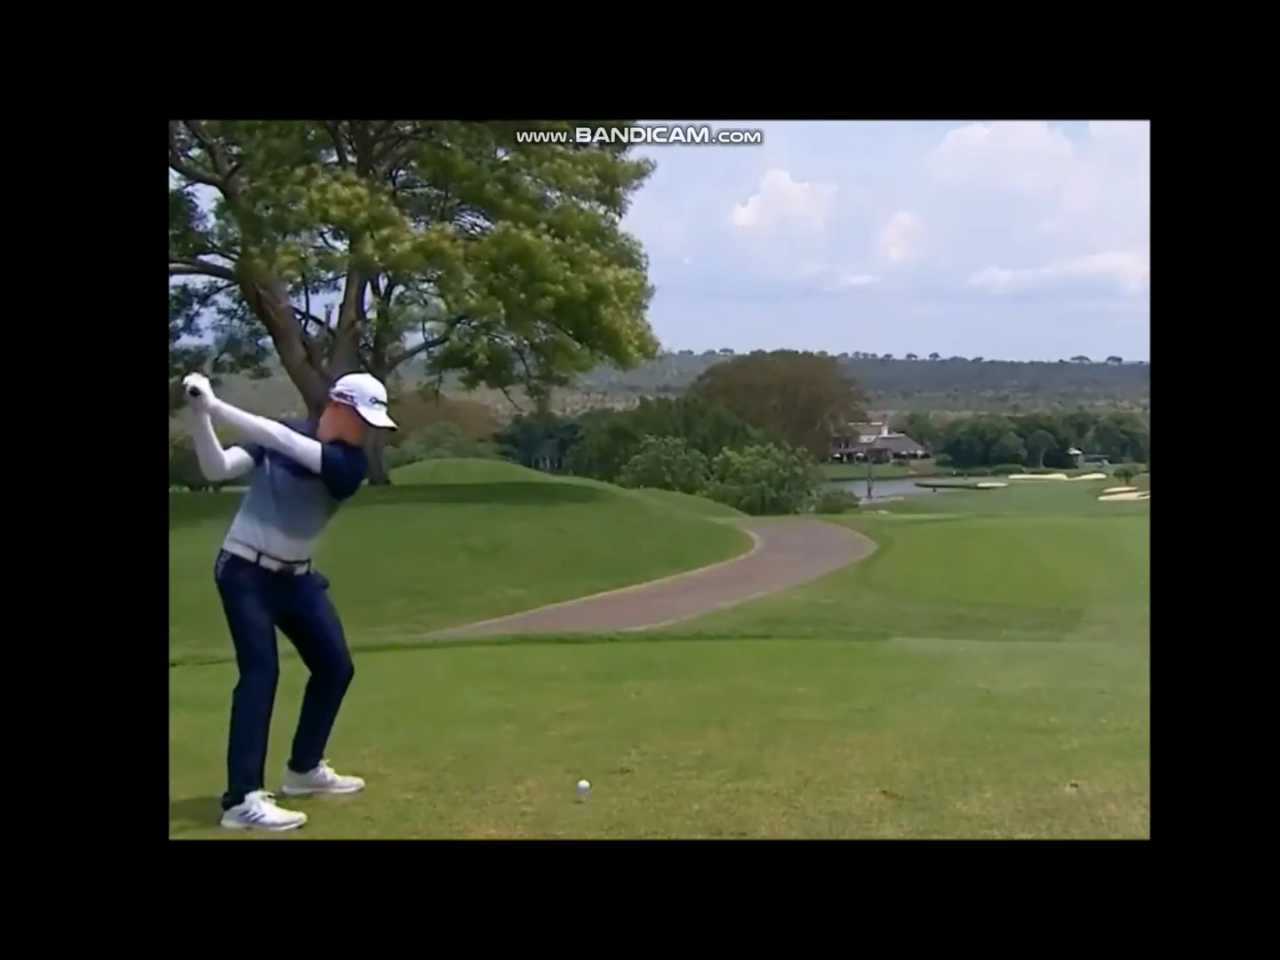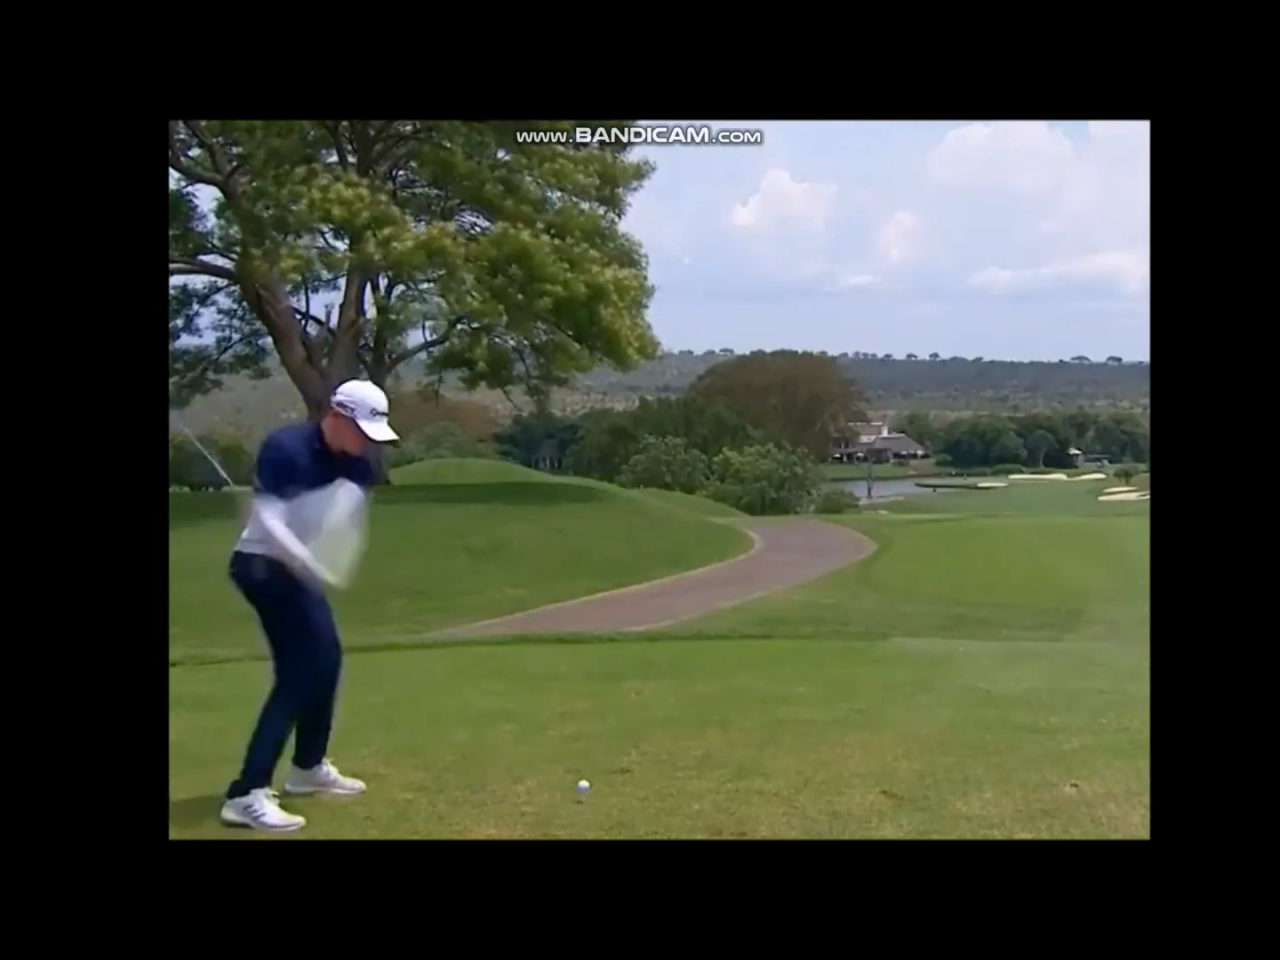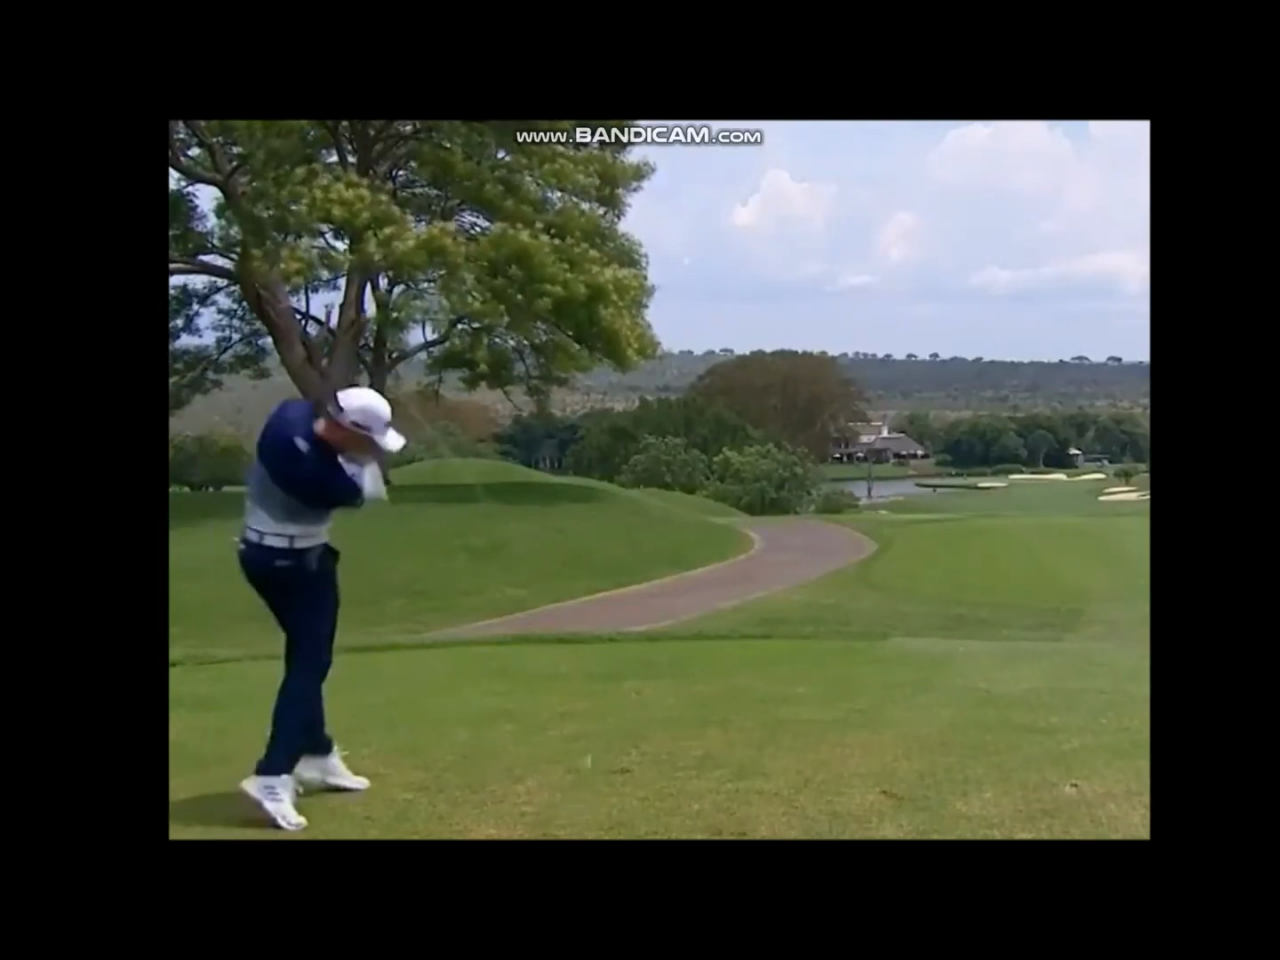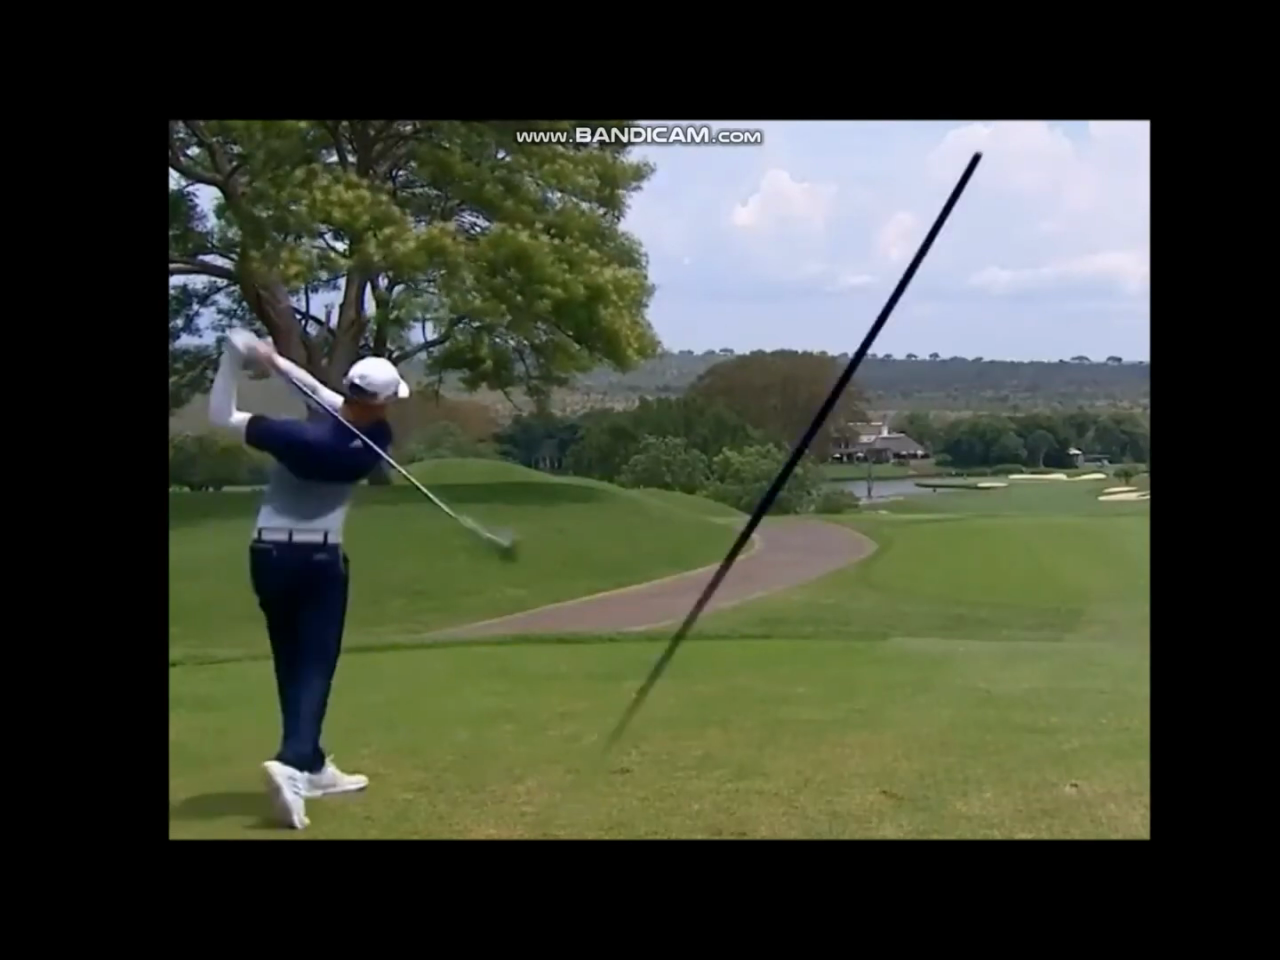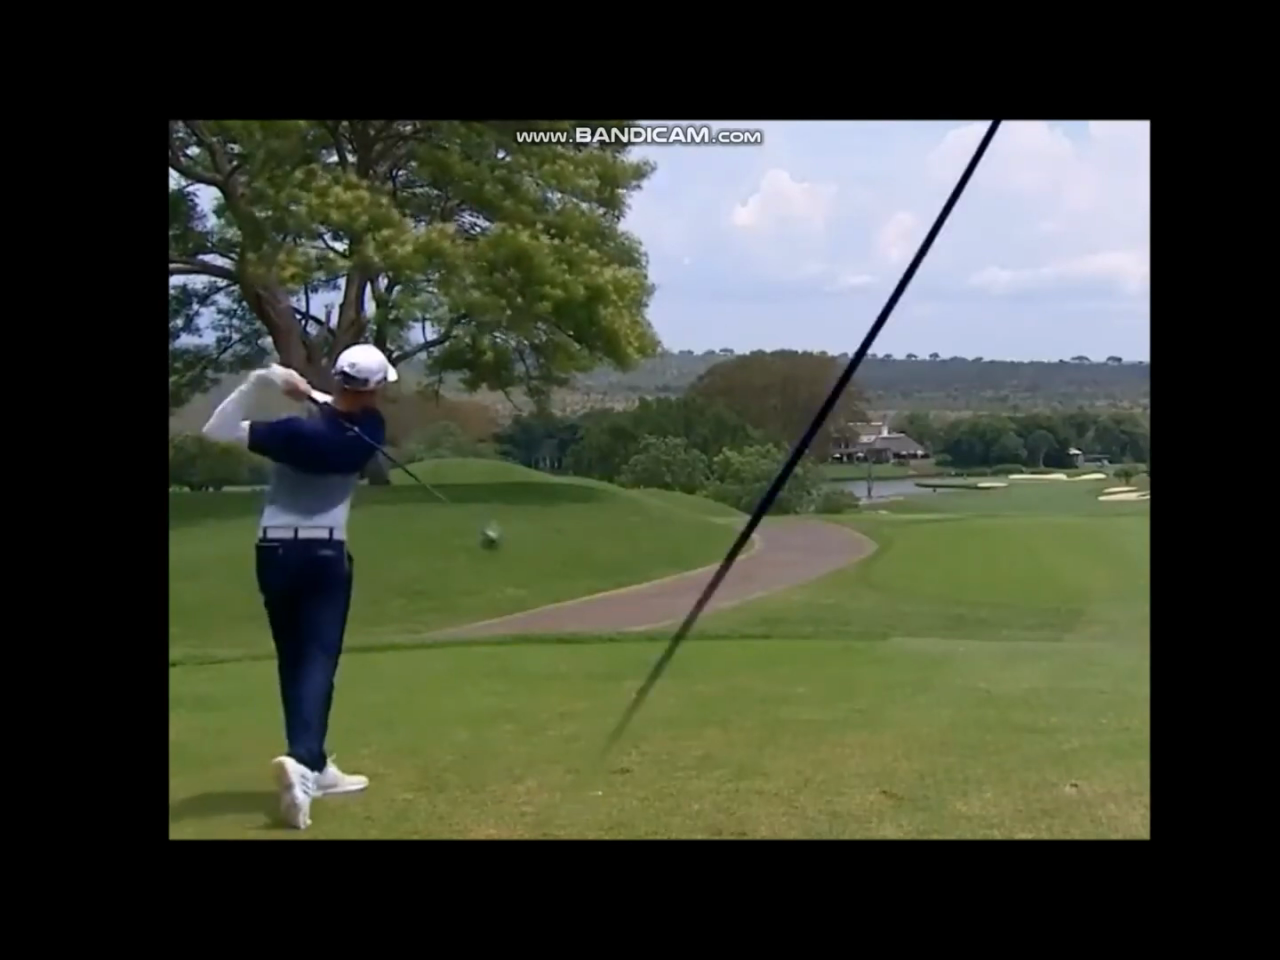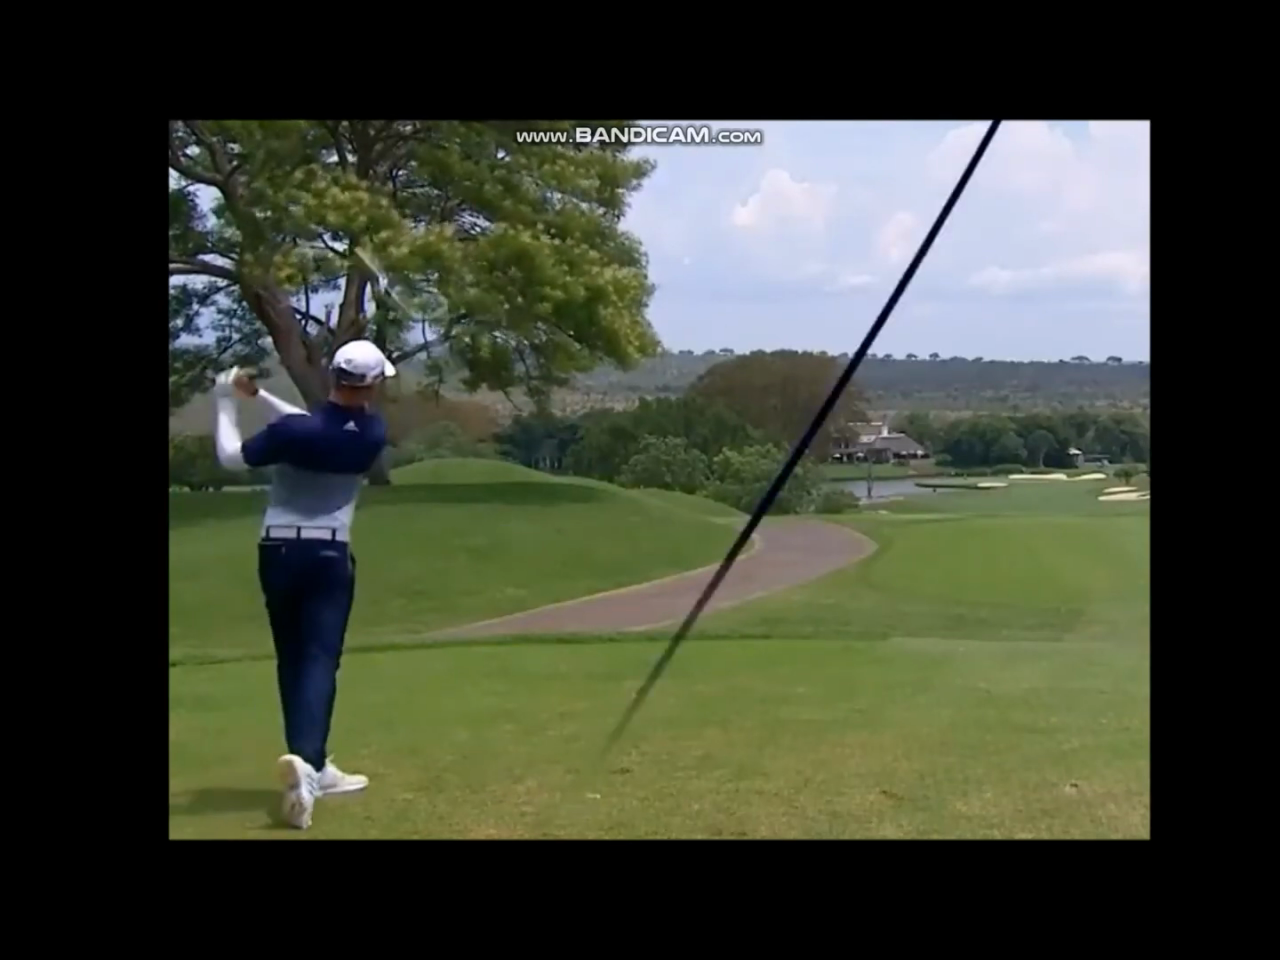
dt=0.2s
person 1, frame 1
left shoulder: (351, 463)
right shoulder: (275, 437)
left elbow: (284, 442)
right elbow: (218, 468)
left wrist: (214, 406)
right wrist: (201, 413)
left hip: (296, 575)
right hip: (245, 571)
left knee: (335, 666)
right knee: (260, 673)
left ankle: (305, 768)
right ankle: (242, 799)
person 1, frame 2
left shoulder: (356, 463)
right shoulder: (284, 448)
right elbow: (267, 519)
left wrist: (312, 565)
right wrist: (304, 561)
left hip: (296, 570)
right hip: (265, 568)
left knee: (322, 662)
right knee: (299, 669)
left ankle: (307, 766)
right ankle: (247, 795)
person 1, frame 3
left shoulder: (284, 421)
right shoulder: (339, 478)
right elbow: (368, 490)
left hip: (257, 556)
right hip: (300, 562)
left knee: (304, 659)
right knee: (308, 664)
left ankle: (315, 756)
right ankle: (272, 779)
person 1, frame 4
left shoulder: (300, 438)
right shoulder: (375, 442)
left elbow: (221, 416)
right elbow: (348, 412)
left wrist: (235, 356)
right wrist: (287, 366)
left hip: (267, 556)
right hip: (320, 561)
left knee: (290, 663)
right knee: (316, 665)
left ankle: (310, 765)
right ankle: (293, 763)
person 1, frame 5
left shoulder: (297, 430)
right shoulder: (371, 432)
left elbow: (218, 430)
right elbow: (341, 415)
left wrist: (260, 380)
right wrist: (306, 390)
left hip: (274, 553)
right hip: (326, 556)
left knee: (292, 660)
right knee: (318, 660)
left ankle: (313, 766)
right ankle: (303, 760)
person 1, frame 6
left shoulder: (293, 433)
right shoulder: (373, 435)
left elbow: (232, 458)
left wrist: (224, 399)
right wrist: (262, 395)
left hip: (277, 552)
right hip: (328, 557)
left knee: (291, 658)
right knee: (318, 659)
left ankle: (311, 765)
right ankle: (304, 759)
